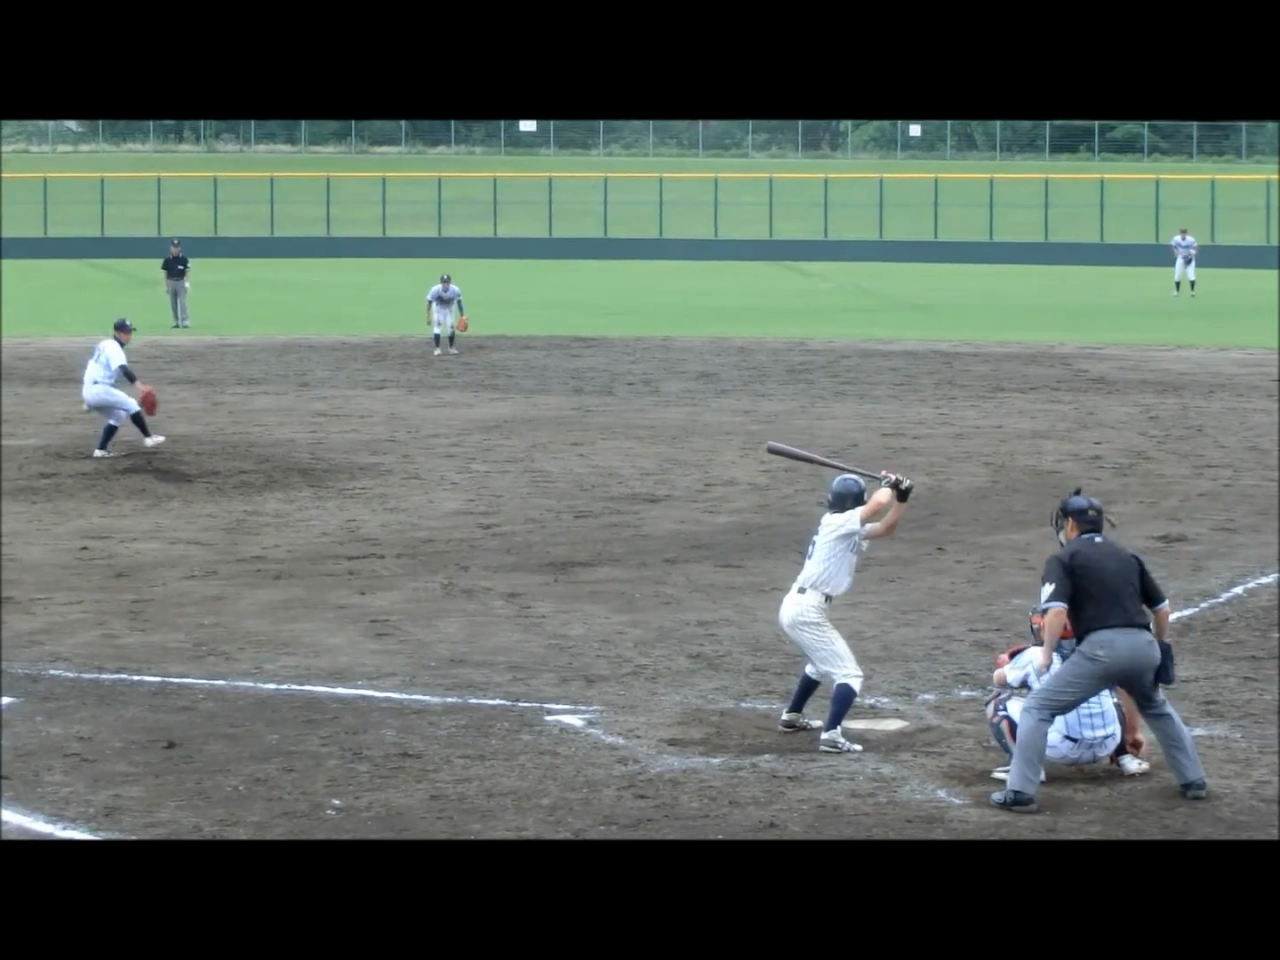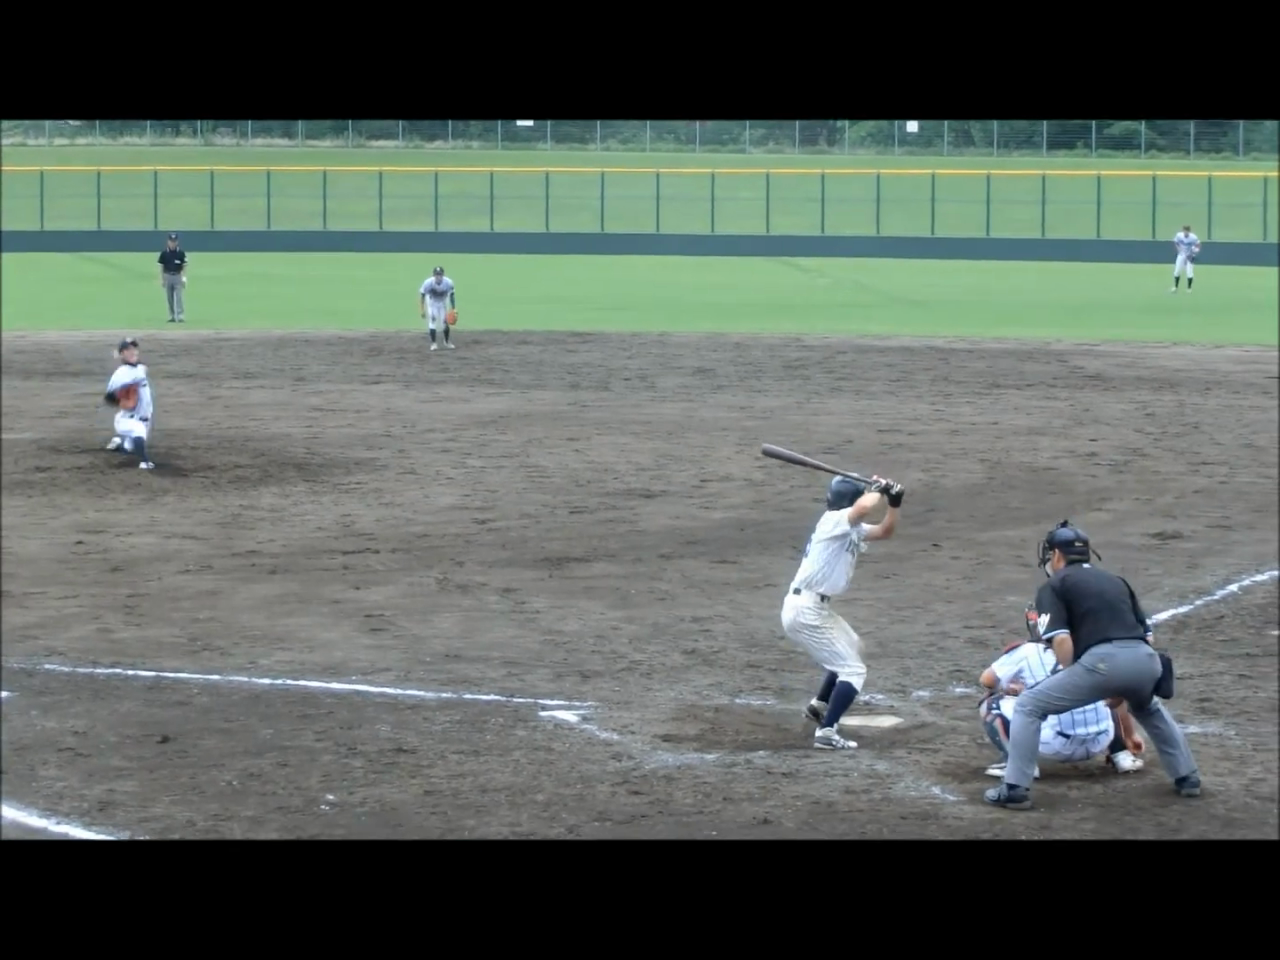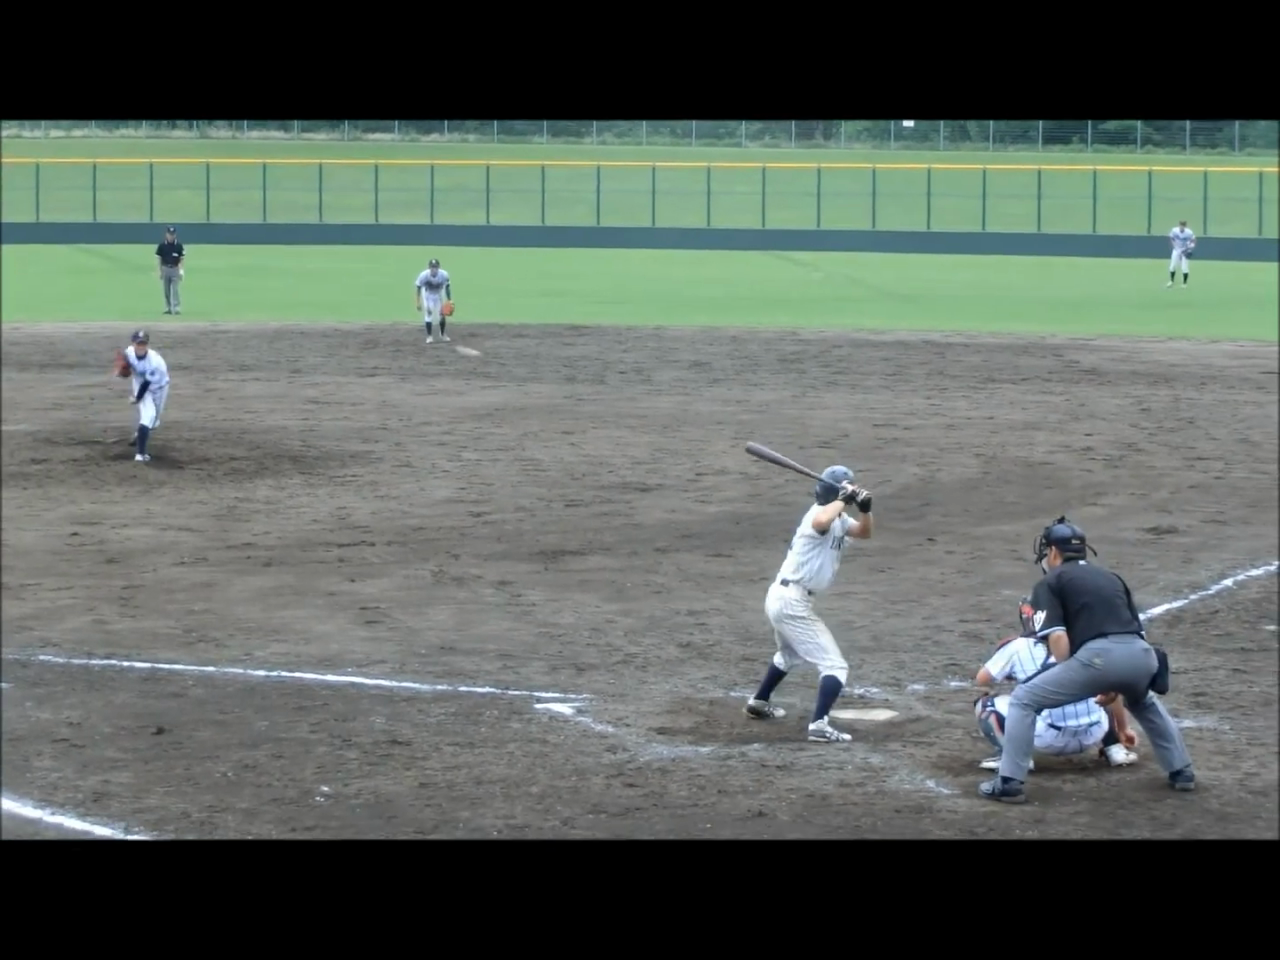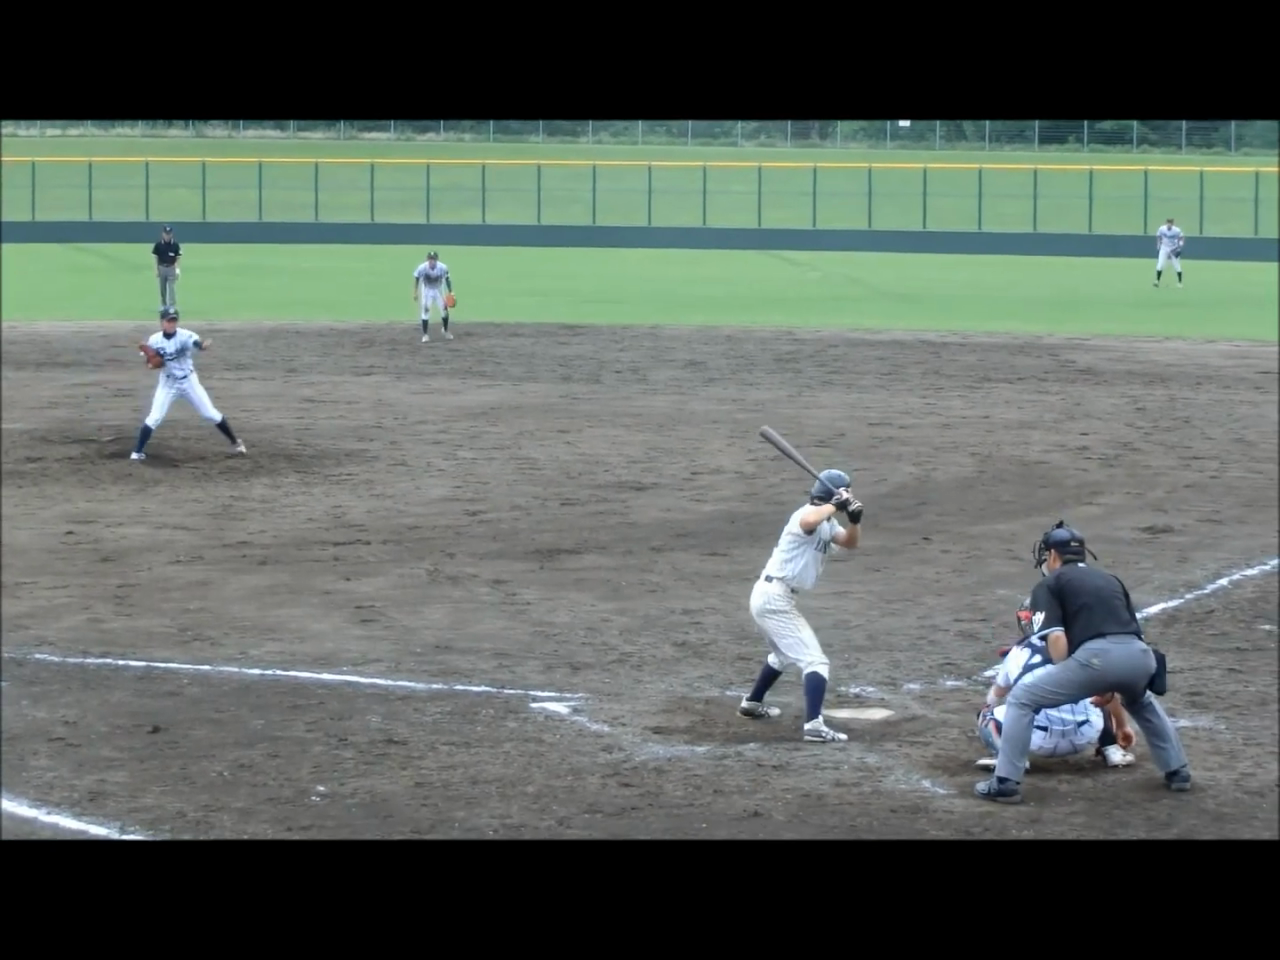
dt=0.4s
person 1, frame 1
left shoulder: (1062, 558)
right shoulder: (1127, 556)
left elbow: (1056, 611)
right elbow: (1161, 609)
left wrist: (1046, 653)
right wrist: (1155, 646)
left hip: (1100, 648)
right hip: (1143, 646)
left knee: (1037, 708)
right knee: (1157, 709)
left ankle: (1020, 791)
right ankle: (1193, 780)
person 1, frame 2
left shoulder: (1053, 586)
right shoulder: (1116, 580)
left elbow: (1061, 640)
left wrist: (1071, 682)
left hip: (1103, 661)
right hip: (1146, 661)
left knee: (1028, 705)
right knee: (1148, 708)
left ankle: (1015, 788)
right ankle: (1187, 777)
person 1, frame 3
left shoulder: (1050, 583)
right shoulder: (1111, 577)
left elbow: (1057, 637)
left wrist: (1068, 681)
left hip: (1098, 656)
right hip: (1141, 656)
left knee: (1023, 699)
right knee: (1144, 703)
left ankle: (1009, 782)
right ankle: (1181, 771)
person 1, frame 4
left shoulder: (1048, 584)
right shoulder: (1110, 580)
left elbow: (1056, 637)
left wrist: (1067, 682)
right wrist: (1110, 685)
left hip: (1097, 656)
right hip: (1140, 656)
left knee: (1021, 699)
right knee: (1141, 703)
left ankle: (1005, 783)
right ankle: (1178, 771)
person 2, frame 1
left shoulder: (848, 528)
right shoulder: (838, 522)
left elbow: (885, 528)
right elbow: (877, 504)
left wrist: (901, 497)
right wrist: (888, 484)
left hip: (798, 606)
right hip: (807, 610)
left knee: (822, 662)
right knee: (849, 673)
left ankle: (792, 716)
right ankle: (831, 735)
person 2, frame 2
left shoulder: (850, 526)
right shoulder: (835, 521)
left elbow: (885, 532)
right elbow: (862, 507)
left wrist: (894, 502)
right wrist: (879, 490)
left hip: (811, 606)
right hip: (806, 610)
left knee: (851, 646)
right knee: (853, 670)
left ankle: (820, 703)
right ankle: (826, 732)
person 2, frame 3
left shoulder: (836, 517)
right shoulder: (819, 515)
left elbow: (865, 532)
right elbow: (821, 522)
left wrist: (864, 508)
right wrist: (844, 499)
left hip: (784, 598)
right hip: (792, 601)
left knee: (790, 655)
right knee: (834, 665)
left ankle: (759, 702)
right ankle: (819, 725)
person 2, frame 4
left shoulder: (826, 520)
right shoulder: (807, 514)
left elbow: (850, 543)
right elbow: (808, 521)
left wrist: (854, 520)
right wrist: (835, 505)
left hip: (771, 596)
right hip: (774, 598)
left knee: (784, 654)
right knee: (815, 660)
left ankle: (752, 702)
right ankle: (814, 724)
